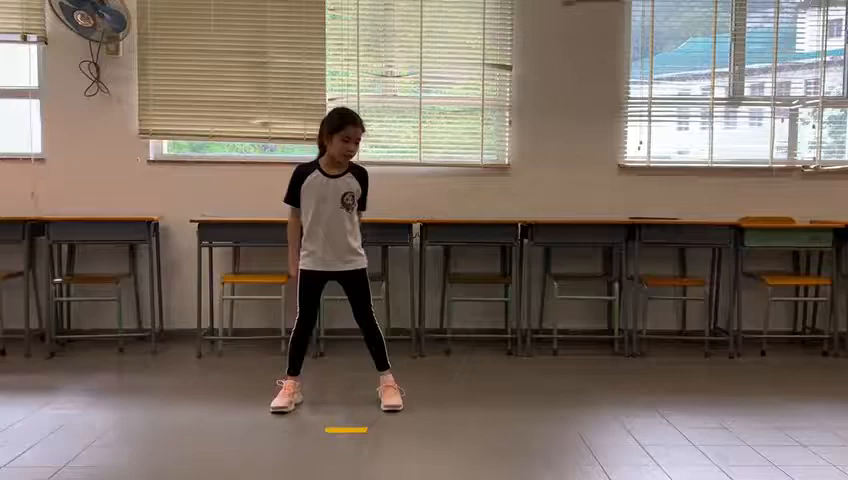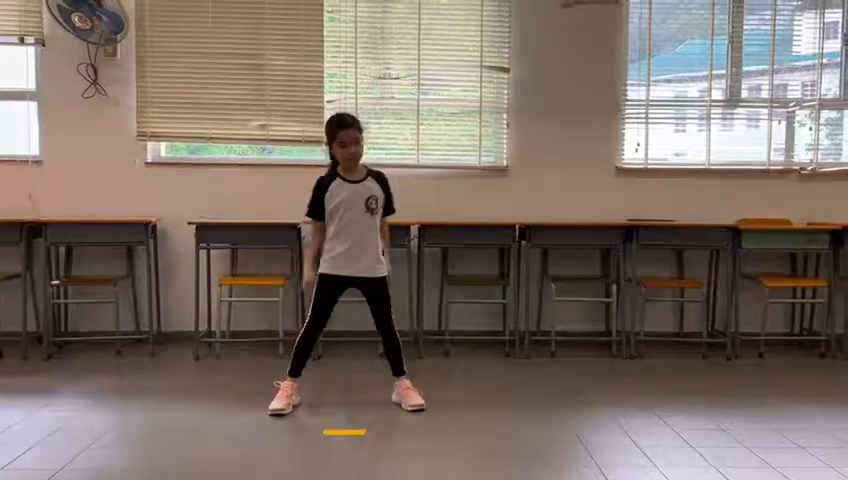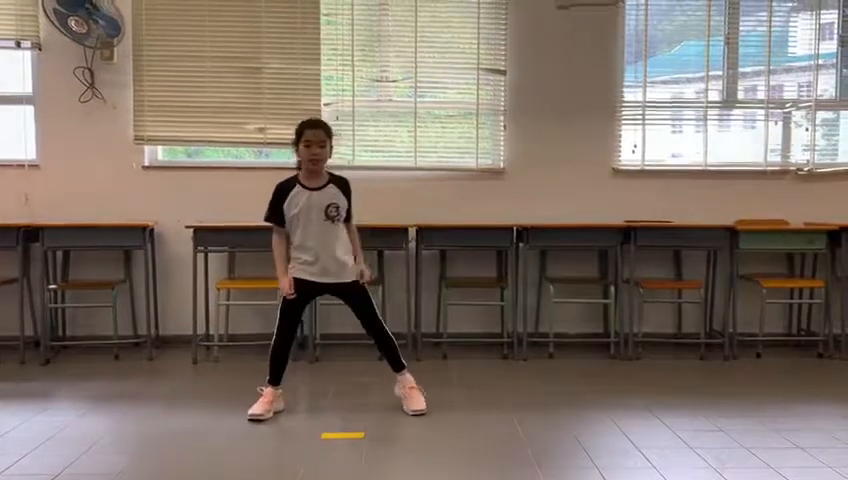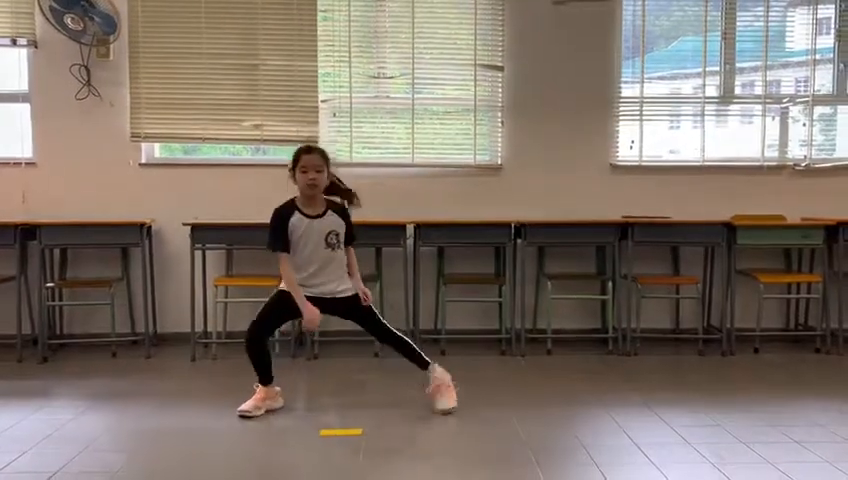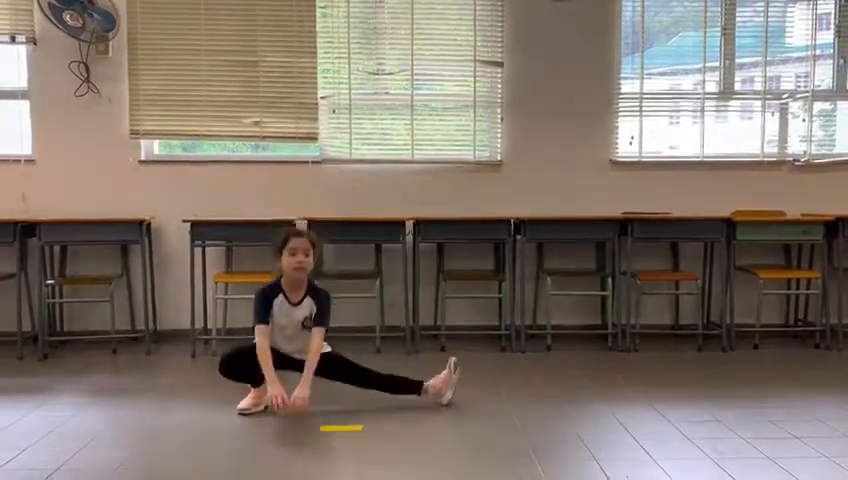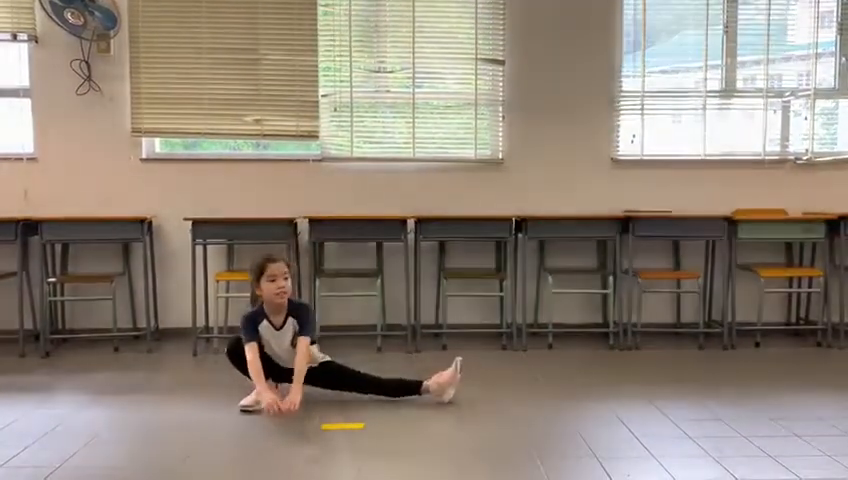
dt=0.5s
person 1, frame 1
left shoulder: (360, 176)
right shoulder: (304, 174)
right elbow: (295, 218)
right wrist: (294, 259)
left hip: (352, 261)
right hip: (313, 262)
left knee: (366, 319)
right knee: (305, 321)
left ankle: (387, 381)
right ankle: (291, 383)
person 1, frame 2
left shoulder: (378, 181)
right shoulder: (326, 185)
right elbow: (318, 230)
left wrist: (385, 258)
right wrist: (309, 267)
left hip: (373, 268)
right hip: (333, 268)
left knee: (386, 325)
right knee: (314, 325)
left ankle: (402, 384)
right ankle: (289, 386)
person 1, frame 3
left shoulder: (340, 186)
right shoulder: (285, 191)
right elbow: (279, 236)
left wrist: (359, 261)
right wrist: (283, 274)
left hip: (343, 272)
right hip: (302, 274)
left knee: (374, 325)
right knee: (284, 332)
left ankle: (405, 381)
right ankle: (272, 393)
person 1, frame 4
left shoulder: (339, 213)
right shoulder: (283, 215)
right elbow: (284, 263)
left wrist: (357, 282)
right wrist: (304, 306)
left hip: (339, 290)
right hip: (298, 289)
left knee: (382, 331)
right knee: (255, 334)
left ankle: (434, 375)
right ankle: (267, 391)
person 1, frame 5
left shoulder: (320, 296)
right shoulder: (266, 295)
left elbow: (316, 342)
right elbow: (262, 340)
left wrist: (306, 385)
right wrist: (272, 384)
left hip: (312, 354)
right hip: (276, 353)
left knee: (366, 378)
right knee: (227, 366)
left ankle: (429, 388)
right ankle: (260, 389)
person 1, frame 6
left shoulder: (302, 311)
right shoulder: (251, 319)
left elbow: (303, 350)
right elbow: (252, 357)
left wrist: (296, 390)
right wrist: (266, 391)
left hip: (312, 365)
right hip: (275, 366)
left knee: (366, 383)
right knee: (234, 347)
left ankle: (430, 386)
right ankle: (265, 389)
